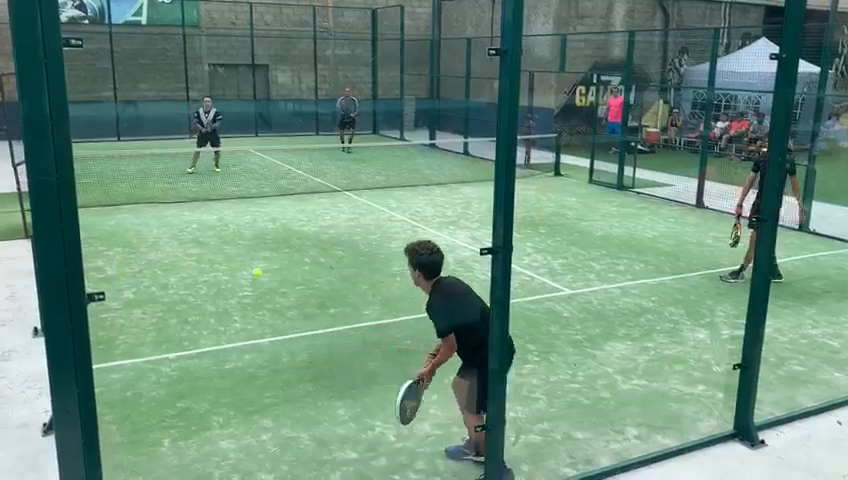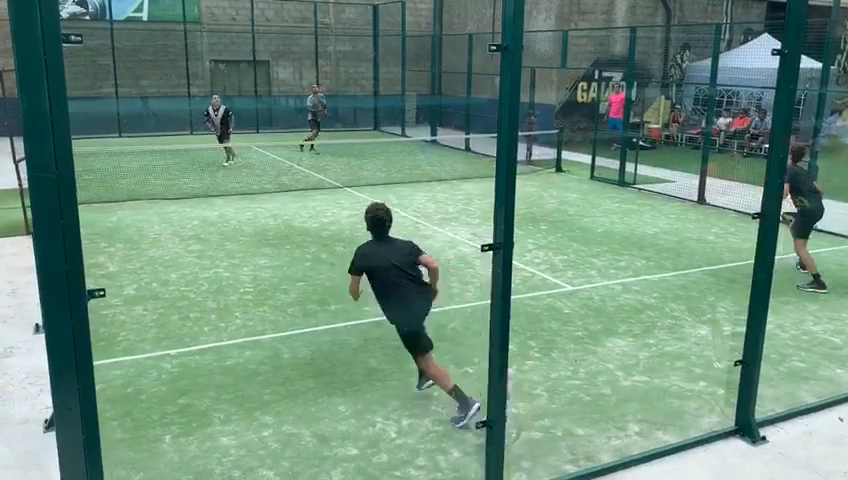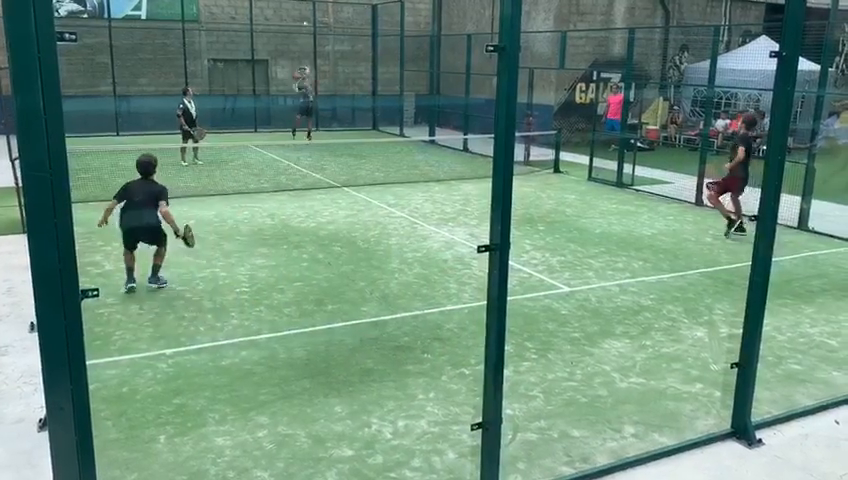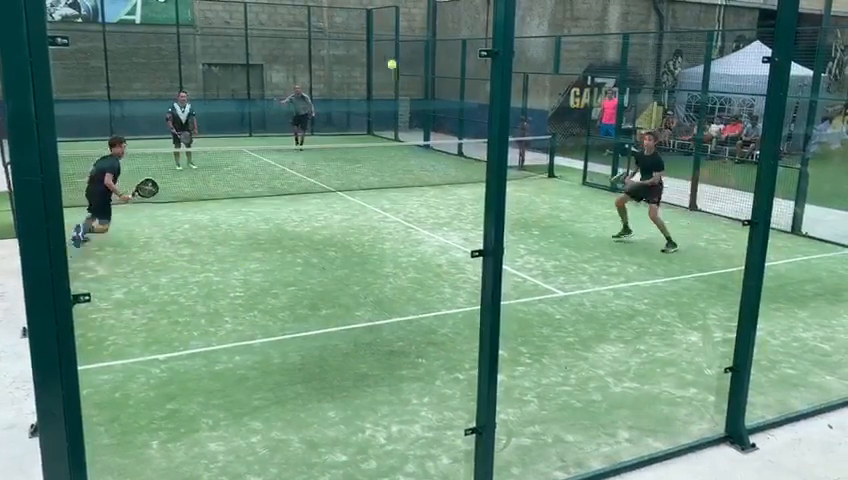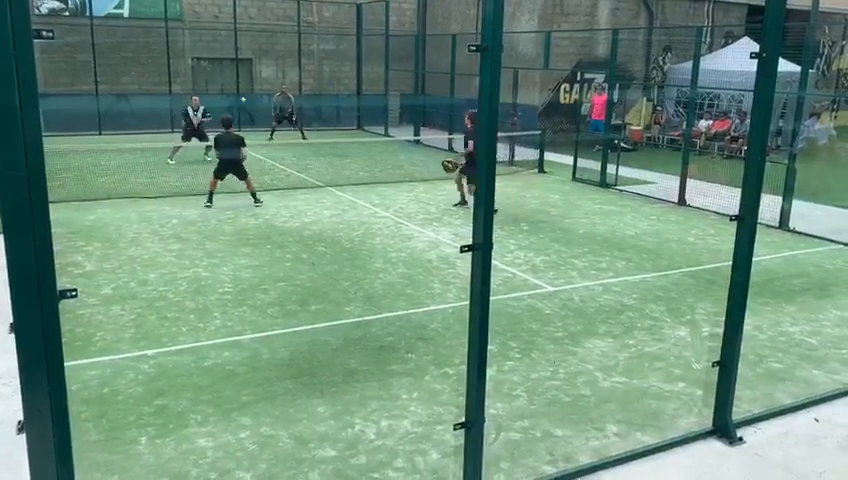
dt=1s
person 1, frame 1
left shoulder: (435, 305)
right shoulder: (452, 284)
left elbow: (450, 347)
left wrist: (428, 370)
right wrist: (435, 356)
left hip: (492, 356)
left knee: (475, 418)
right knee: (460, 386)
right ankle: (475, 448)
person 1, frame 2
left shoulder: (363, 252)
right shoulder: (407, 245)
left elbow: (355, 291)
right elbow: (433, 265)
left wrist: (356, 296)
right wrist: (434, 288)
left hip: (401, 312)
right hip: (421, 302)
left knee: (427, 361)
left ankle: (466, 403)
right ankle: (423, 375)
person 1, frame 3
left shoulder: (129, 186)
right shoulder: (160, 189)
left elbow: (111, 206)
right elbow: (164, 211)
left wrist: (103, 219)
right wrist: (176, 229)
left hip: (128, 226)
right hip: (150, 226)
left knee: (129, 250)
right knee: (162, 244)
left ankle: (130, 279)
right ankle: (155, 277)
person 1, frame 4
left shoulder: (103, 159)
right shoulder: (114, 163)
left elbow: (91, 173)
right elbow: (107, 181)
right wrist: (120, 195)
left hip: (91, 191)
right hip: (100, 195)
left knee: (94, 215)
right knee: (103, 228)
right ankle: (82, 229)
person 1, frame 5
left shoulder: (218, 138)
right shoulder: (239, 138)
left elbow: (217, 154)
right elbow: (244, 154)
right wrist: (242, 161)
left hip: (223, 162)
right hip: (236, 163)
left knee: (214, 178)
right knee: (247, 179)
left ankle: (209, 200)
right ankle: (256, 199)
person 2, frame 1
left shoulder: (789, 161)
right shoulder: (761, 158)
left elbow: (794, 184)
right elbow: (750, 181)
left wrist: (800, 206)
right wrist: (740, 203)
right hip: (759, 201)
left knee: (755, 237)
left ankle: (740, 272)
right ankle: (775, 271)
person 2, frame 2
left shoulder: (788, 171)
right shoulder: (803, 171)
left elbow: (784, 193)
right elbow: (819, 191)
left hip: (805, 207)
right hip: (817, 207)
left knee: (799, 246)
right knee: (794, 227)
left ankle: (818, 282)
right ankle: (803, 263)
person 2, frame 3
left shoulder: (741, 137)
right shoulder: (750, 139)
left elbow: (740, 156)
left wrist: (730, 165)
left hip: (735, 174)
right hip: (743, 174)
left knee: (711, 196)
right knee: (735, 198)
left ankle: (731, 221)
right ankle: (740, 226)
person 2, frame 4
left shoulder: (657, 159)
right shoulder: (639, 155)
left elbow: (656, 180)
left wrist: (637, 183)
right wrist: (629, 178)
left hip: (653, 188)
right hip: (641, 186)
left knee: (653, 215)
right knee: (619, 201)
left ankle: (670, 242)
right ankle: (626, 229)
person 2, frame 5
left shoulder: (469, 131)
left elbow: (470, 149)
left wrist: (464, 153)
left hip: (472, 163)
right hip: (472, 163)
right knee: (458, 178)
right ankle: (463, 200)
